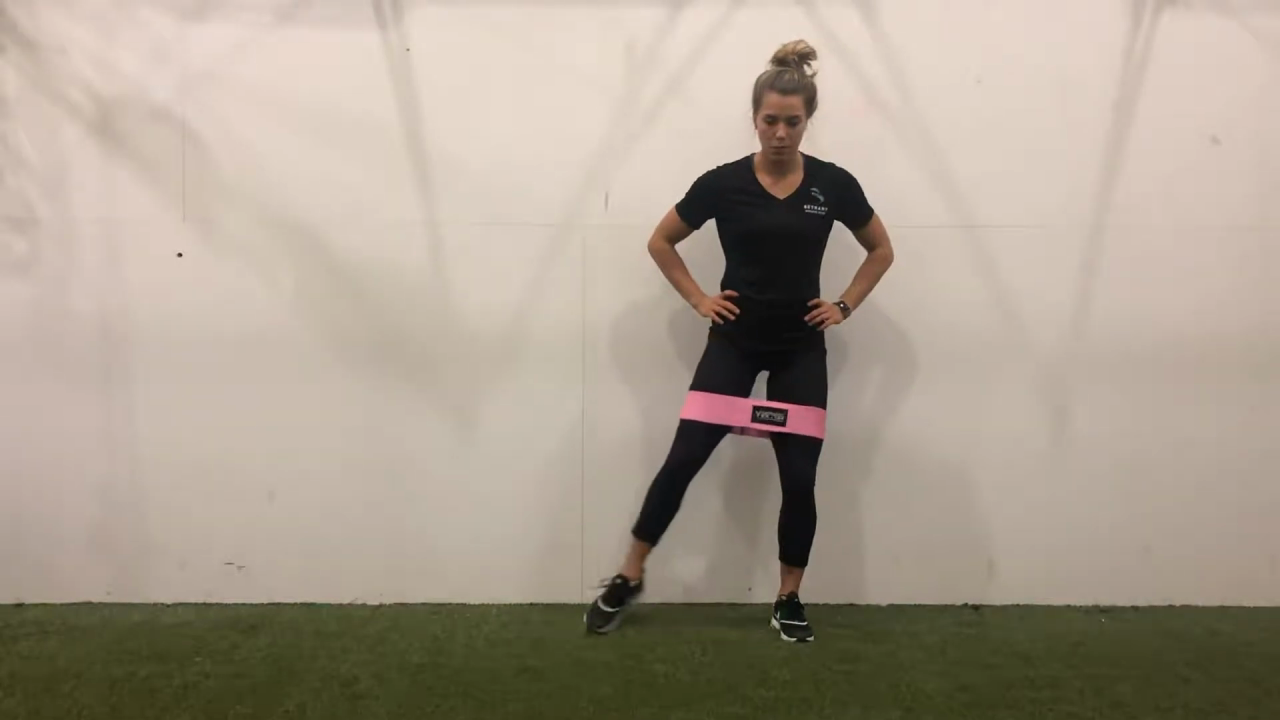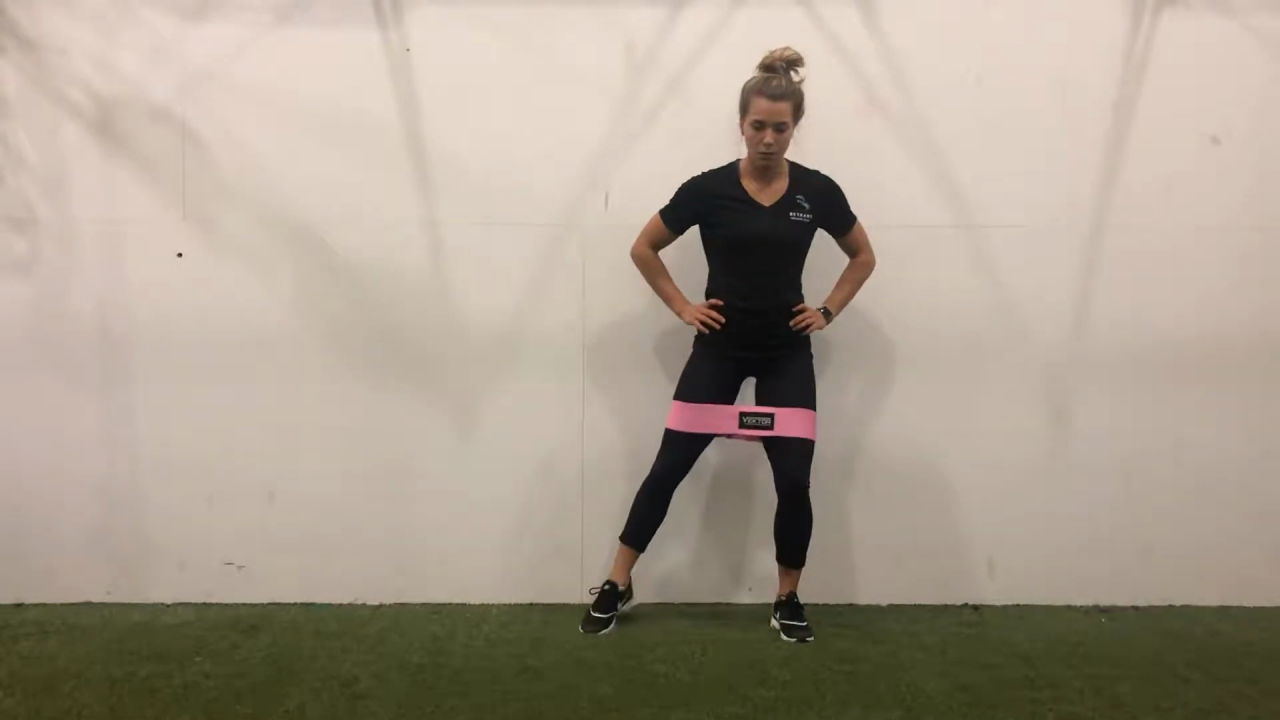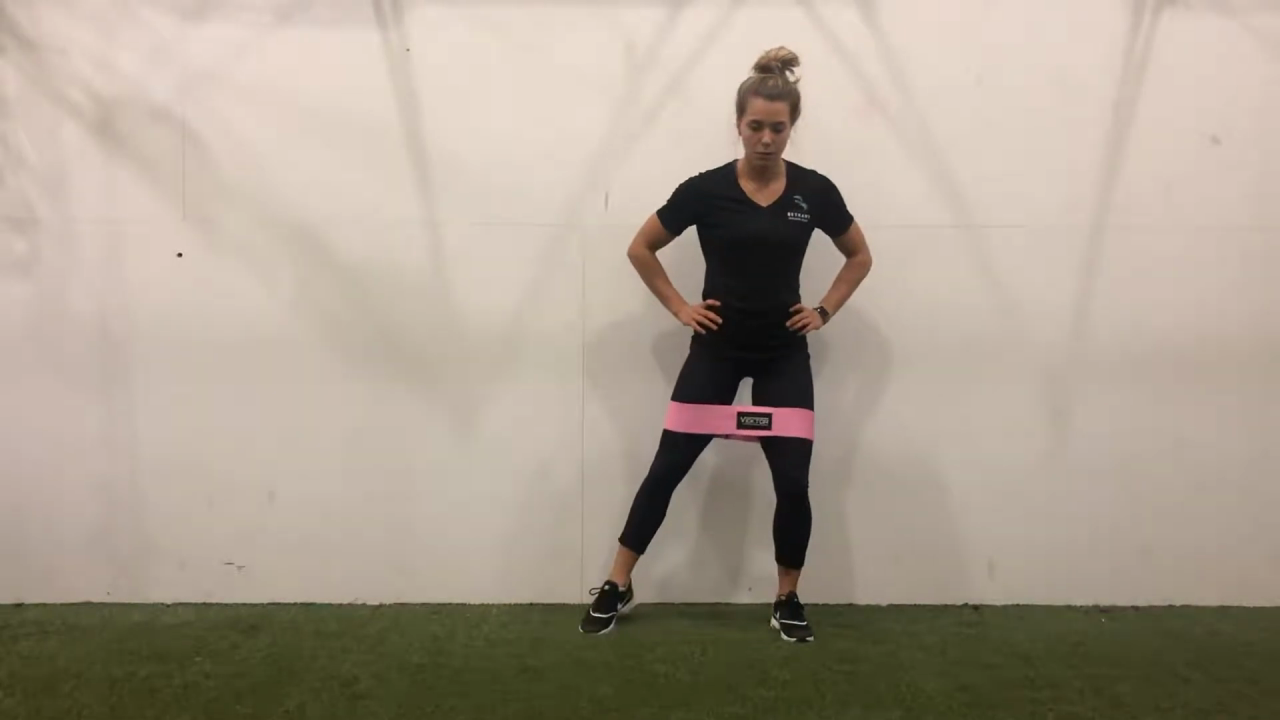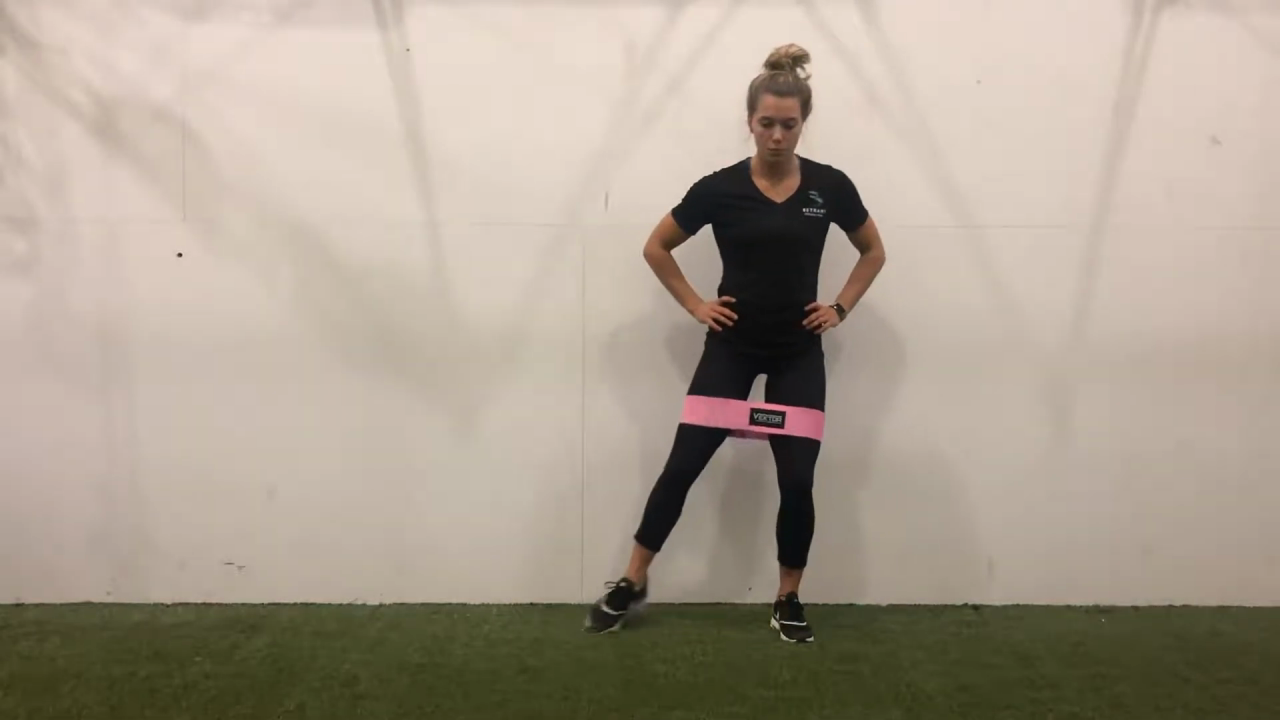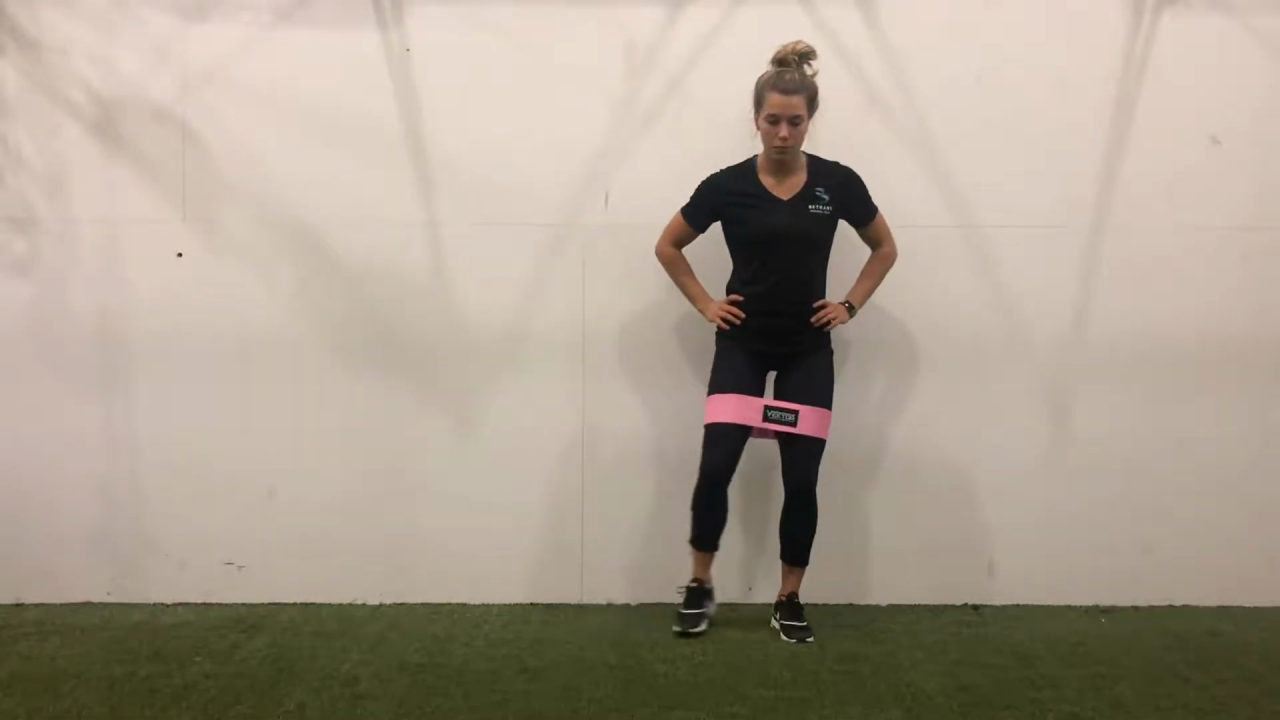
dt=0.2s
person 1, frame 1
left shoulder: (833, 184)
right shoulder: (722, 183)
left elbow: (881, 251)
right elbow: (660, 242)
left wrist: (844, 306)
right wrist: (697, 298)
left hip: (800, 349)
right hip: (733, 342)
left knee: (799, 482)
right knee: (683, 462)
left ankle: (789, 601)
right ankle: (626, 580)
person 1, frame 2
left shoulder: (817, 191)
right shoulder: (708, 189)
left elbow: (863, 258)
right elbow: (644, 248)
left wrist: (826, 311)
right wrist: (681, 306)
left hip: (786, 355)
right hip: (719, 350)
left knee: (795, 484)
right knee: (669, 468)
left ankle: (788, 600)
right ankle: (616, 585)
person 1, frame 3
left shoulder: (814, 191)
right shoulder: (705, 189)
left elbow: (859, 258)
right elbow: (640, 249)
left wrist: (824, 311)
right wrist: (679, 307)
left hip: (784, 355)
right hip: (717, 351)
left knee: (794, 485)
right knee: (668, 469)
left ankle: (787, 600)
right ankle: (616, 586)
person 1, frame 4
left shoulder: (829, 186)
right shoulder: (720, 188)
left elbow: (873, 252)
right elbow: (656, 248)
left wrist: (839, 308)
right wrist: (695, 305)
left hip: (798, 354)
right hip: (732, 347)
left knee: (798, 484)
right knee: (684, 465)
left ankle: (788, 601)
right ankle: (631, 583)
person 1, frame 5
left shoulder: (838, 183)
right shoulder: (728, 184)
left elbow: (884, 248)
right elbow: (668, 246)
left wrist: (849, 305)
right wrist: (704, 303)
left hip: (807, 350)
right hip: (742, 345)
left knee: (801, 483)
right knee: (716, 468)
left ankle: (789, 601)
right ankle: (699, 586)
